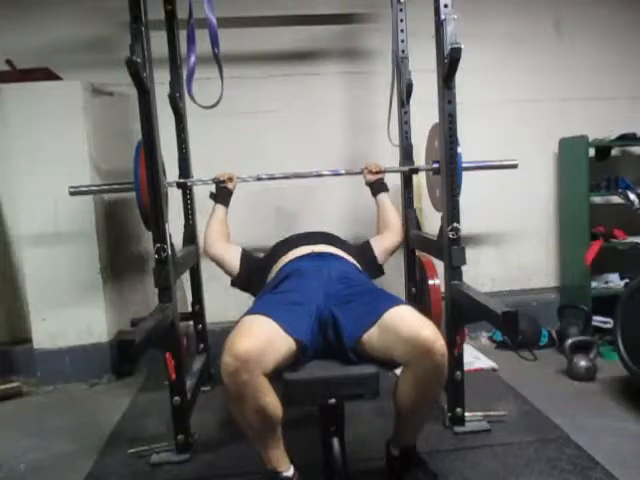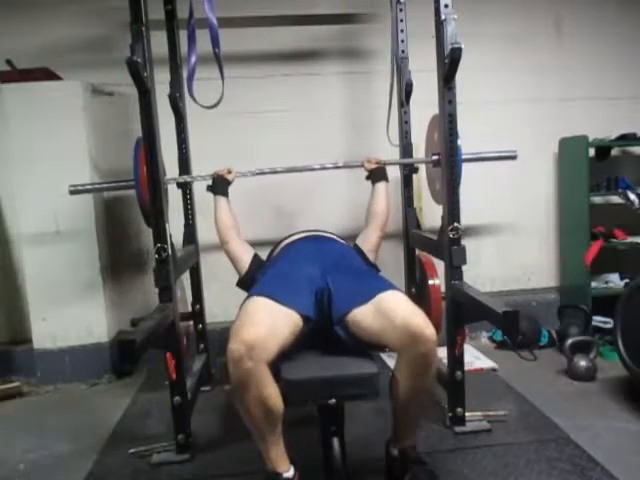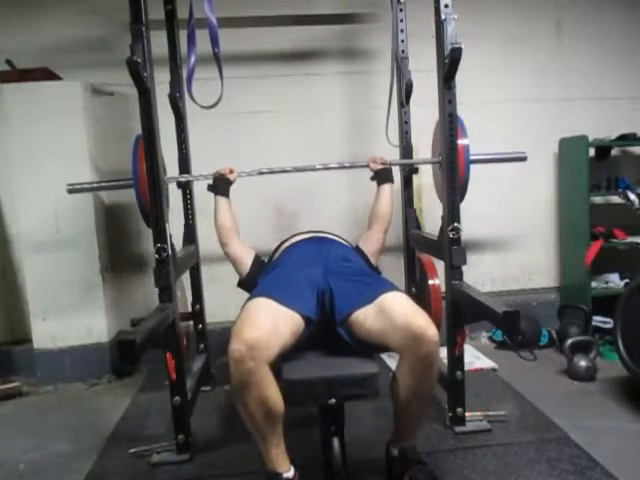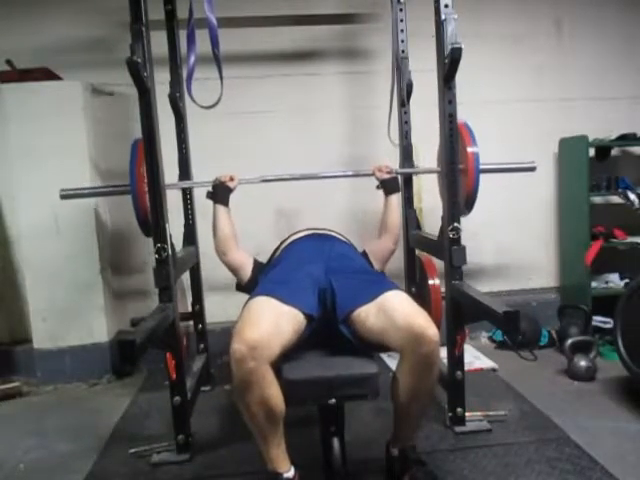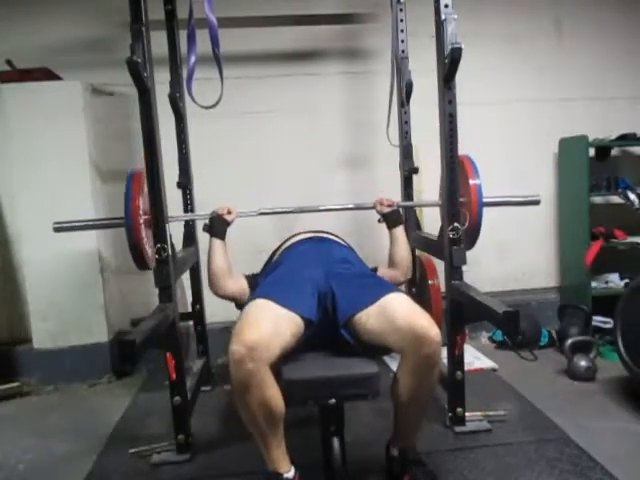
dt=1s
person 1, frame 1
left shoulder: (351, 254)
right shoulder: (266, 266)
left elbow: (392, 235)
right elbow: (215, 247)
left wrist: (379, 187)
right wrist: (222, 197)
left knee: (431, 347)
right knee: (238, 359)
left ankle: (402, 451)
person 1, frame 2
left shoulder: (354, 255)
left elbow: (375, 227)
right elbow: (231, 239)
left wrist: (379, 179)
right wrist: (220, 191)
left knee: (421, 336)
right knee: (243, 350)
left ankle: (402, 450)
person 1, frame 3
left shoulder: (358, 258)
right shoulder: (267, 270)
left elbow: (377, 229)
right elbow: (230, 241)
left wrist: (385, 179)
right wrist: (221, 191)
left knee: (424, 337)
right knee: (244, 350)
left ankle: (402, 450)
person 1, frame 4
left shoulder: (361, 264)
right shoulder: (266, 273)
left elbow: (388, 240)
right elbow: (228, 251)
left wrist: (392, 189)
right wrist: (221, 199)
left knee: (425, 338)
right knee: (246, 350)
left ankle: (401, 451)
person 1, frame 5
left shoulder: (359, 274)
right shoulder: (263, 282)
left elbow: (400, 273)
right elbow: (223, 285)
left wrist: (395, 221)
right wrist: (218, 231)
left knee: (426, 338)
right knee: (245, 352)
left ankle: (401, 452)
